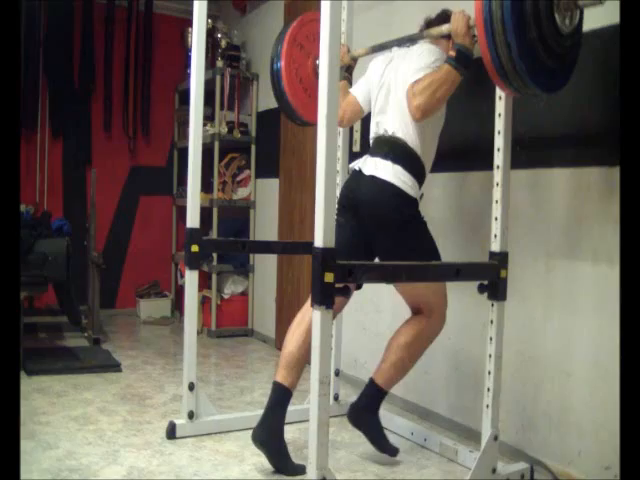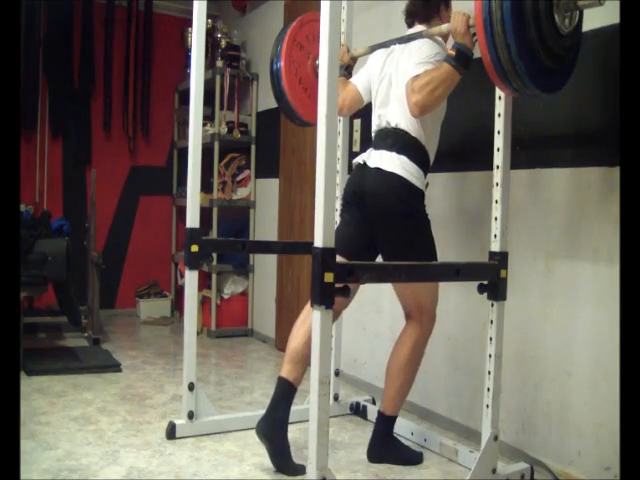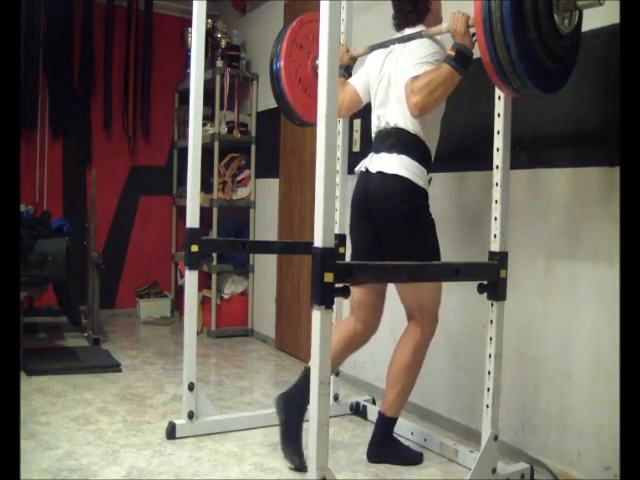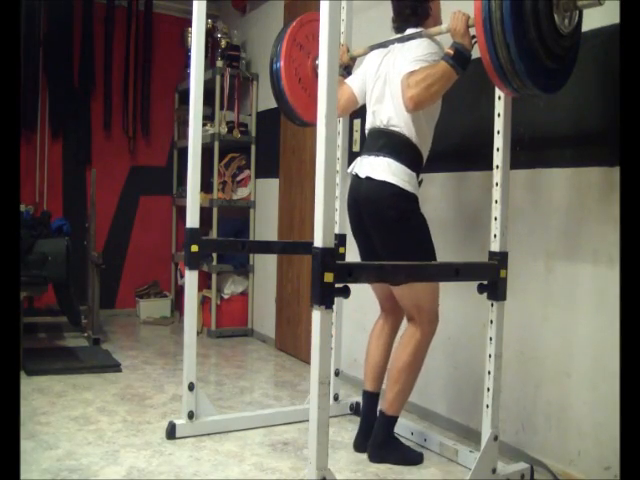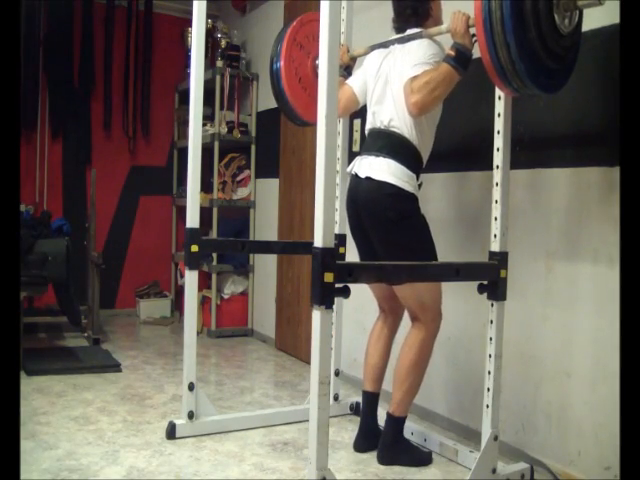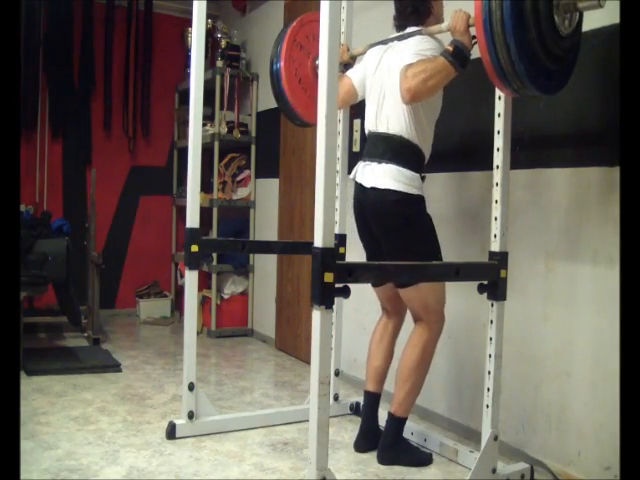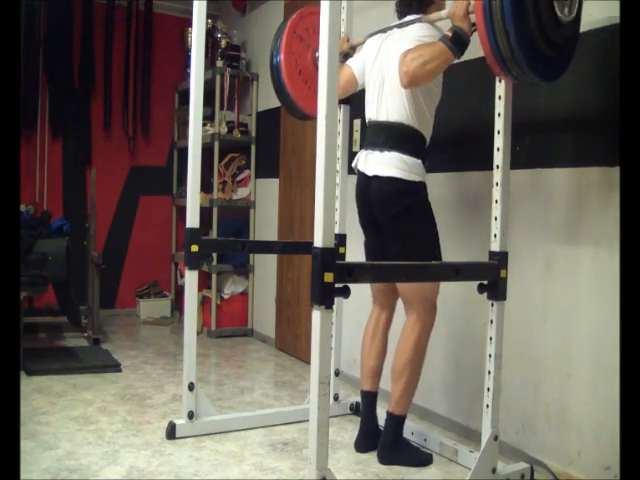
dt=0.5s
person 1, frame 1
left shoulder: (384, 60)
right shoulder: (430, 53)
left elbow: (342, 114)
right elbow: (420, 104)
left wrist: (344, 70)
right wrist: (463, 54)
left hip: (360, 184)
right hip: (391, 191)
right knee: (431, 310)
left ankle: (272, 419)
right ankle: (366, 404)
person 1, frame 2
left shoulder: (383, 53)
right shoulder: (429, 47)
left elbow: (342, 104)
right elbow: (419, 100)
left wrist: (343, 67)
right wrist: (461, 51)
left hip: (364, 177)
right hip: (396, 182)
left knee: (329, 299)
right knee: (420, 317)
left ankle: (277, 413)
right ankle: (383, 437)
person 1, frame 3
left shoulder: (381, 55)
right shoulder: (427, 46)
left elbow: (342, 105)
right elbow: (419, 101)
left wrist: (344, 67)
right wrist: (463, 51)
left hip: (369, 182)
right hip: (400, 185)
left knee: (362, 319)
right knee: (423, 319)
left ankle: (298, 398)
right ankle: (383, 438)
person 1, frame 4
left shoulder: (377, 56)
right shoulder: (425, 46)
left elbow: (337, 104)
right elbow: (414, 96)
left wrist: (343, 67)
right wrist: (460, 50)
left hip: (362, 185)
right hip: (390, 187)
left knee: (393, 312)
right knee: (423, 319)
left ankle: (367, 425)
right ankle: (384, 436)
person 1, frame 5
left shoulder: (378, 55)
right shoulder: (425, 48)
left elbow: (337, 106)
right elbow: (417, 101)
left wrist: (342, 66)
right wrist: (460, 50)
left hip: (361, 185)
right hip: (390, 189)
left knee: (391, 312)
right knee: (426, 318)
left ankle: (368, 426)
right ankle: (392, 438)
person 1, frame 6
left shoulder: (377, 53)
right shoulder: (425, 44)
left elbow: (335, 97)
right elbow: (411, 88)
left wrist: (339, 63)
right wrist: (460, 46)
left hip: (366, 190)
right hip: (396, 192)
left knee: (394, 312)
right knee: (429, 319)
left ankle: (368, 426)
right ankle: (392, 438)
person 1, frame 7
left shoulder: (376, 42)
left elbow: (334, 87)
right elbow: (411, 73)
left wrist: (339, 53)
left hip: (368, 176)
right hip: (399, 178)
left knee: (383, 306)
right knee: (421, 312)
left ankle: (368, 425)
right ankle: (392, 437)
